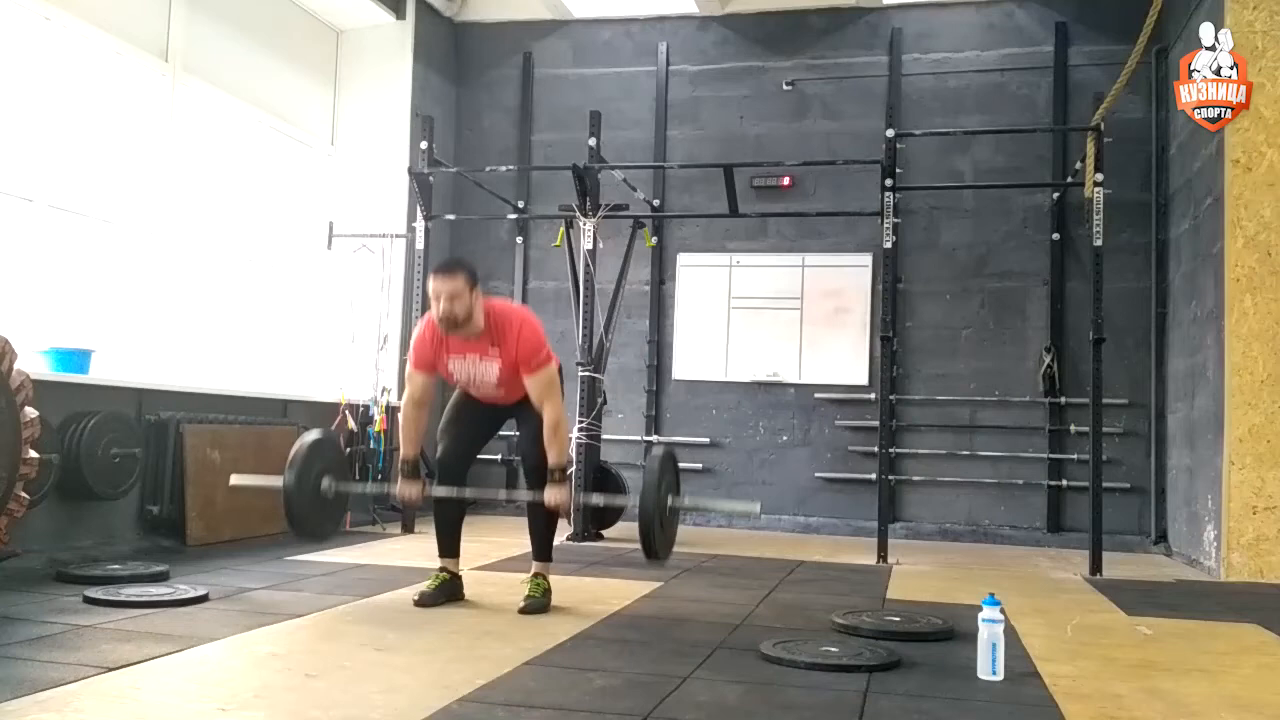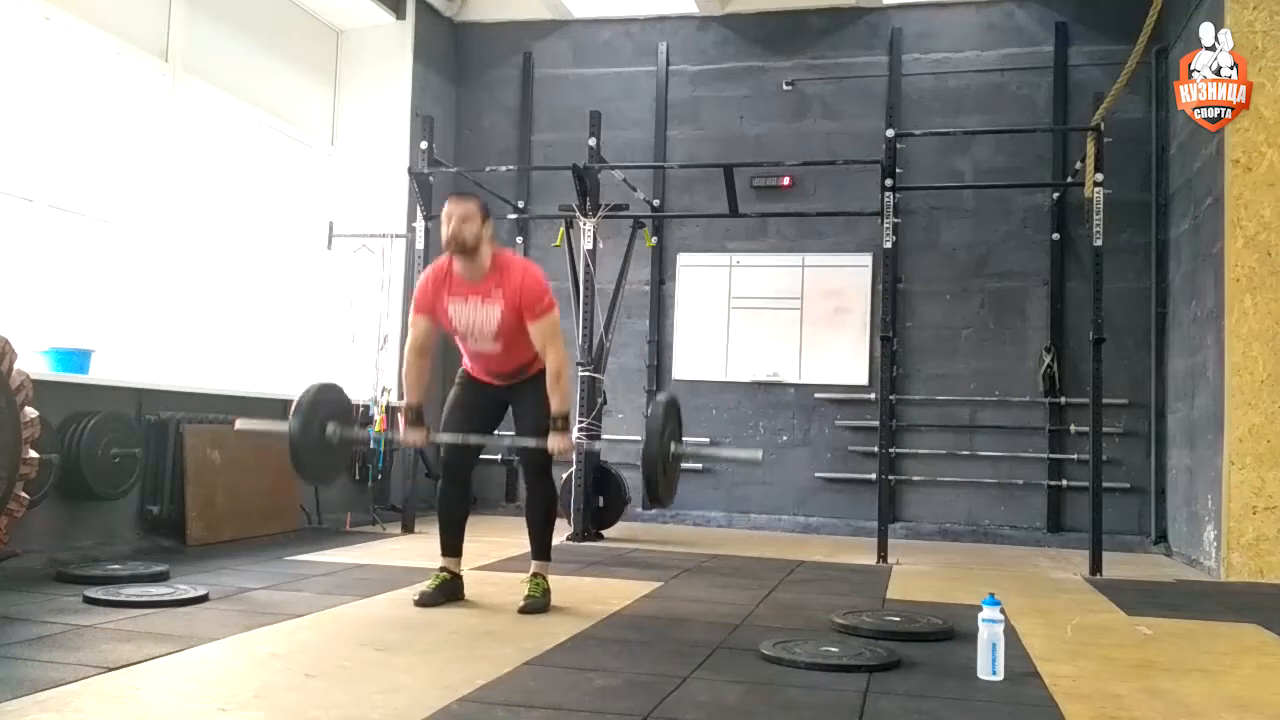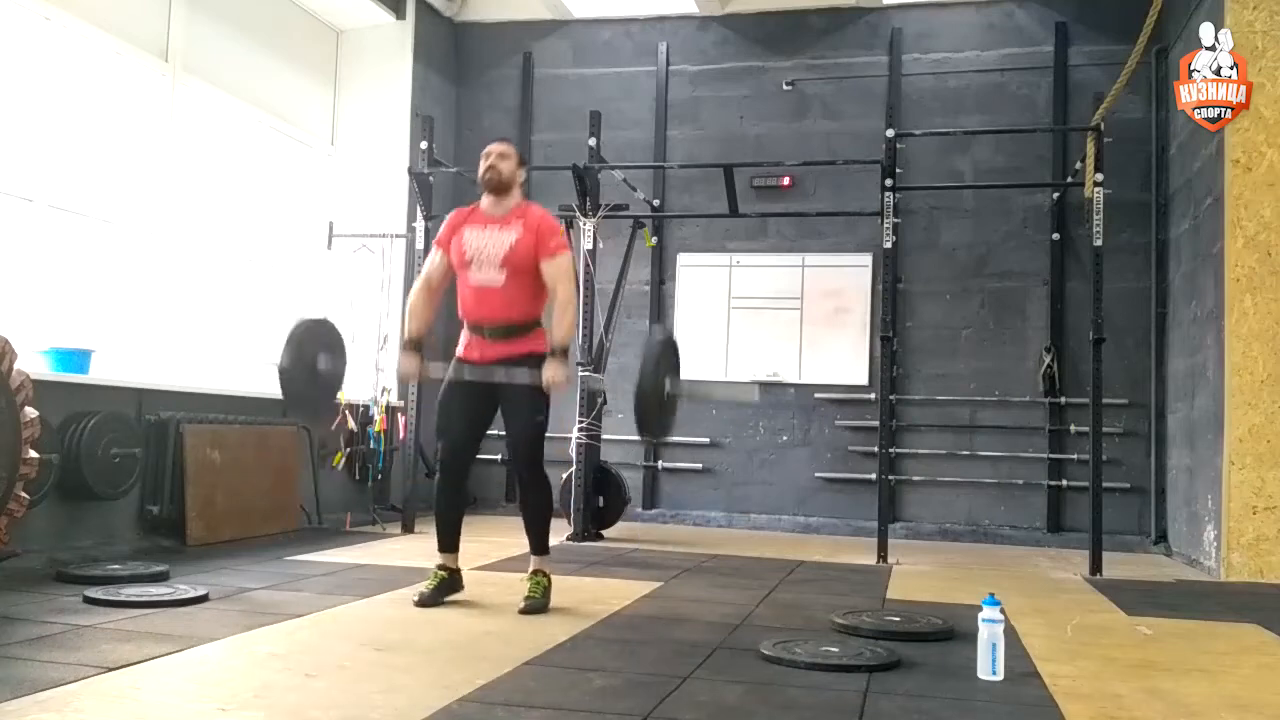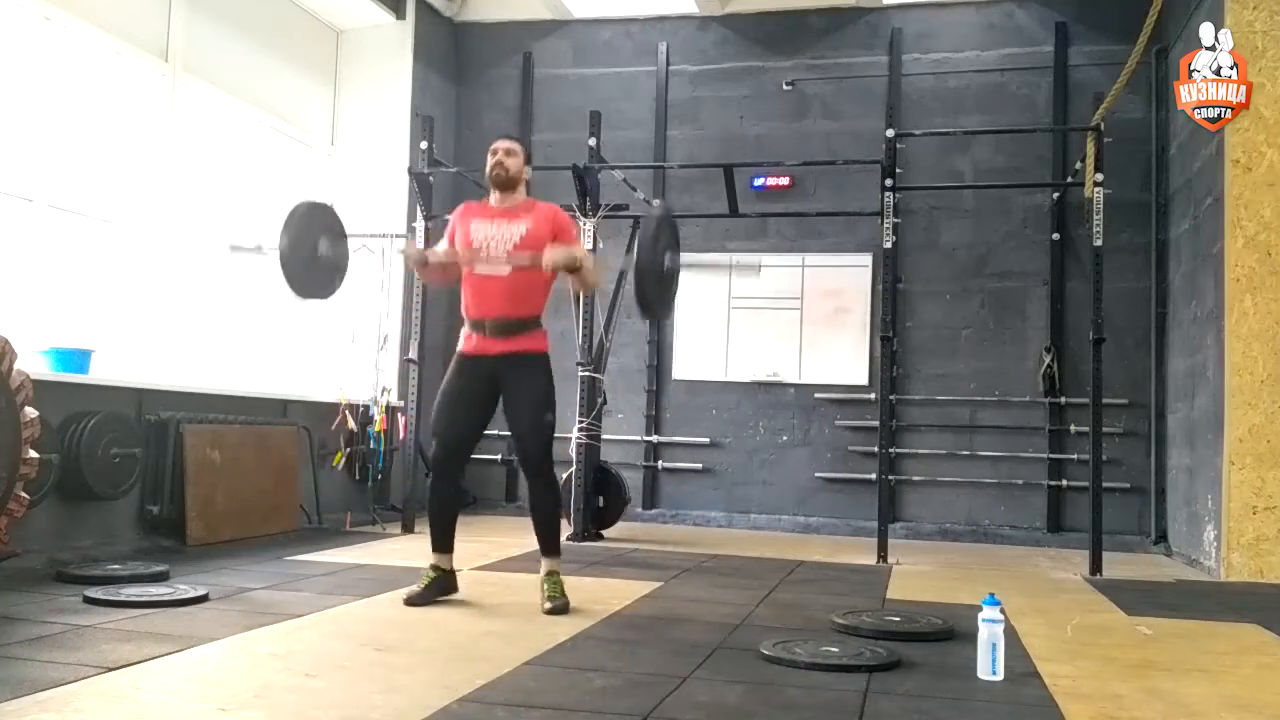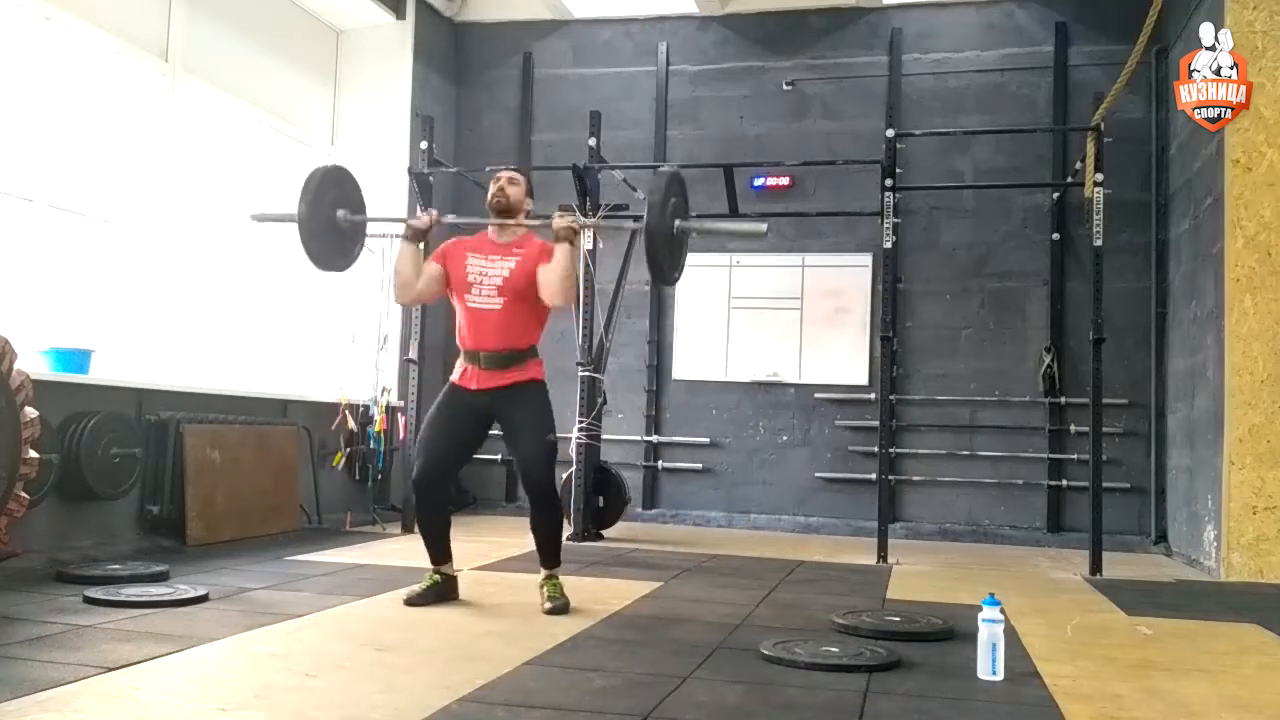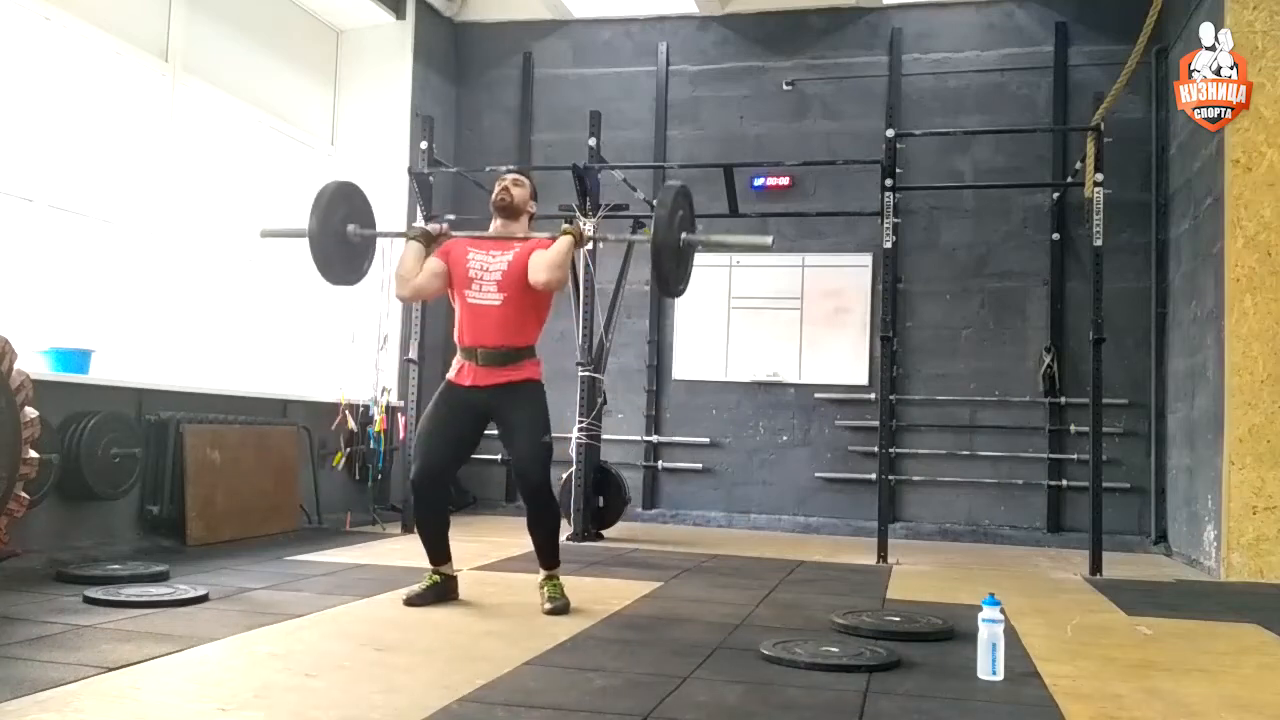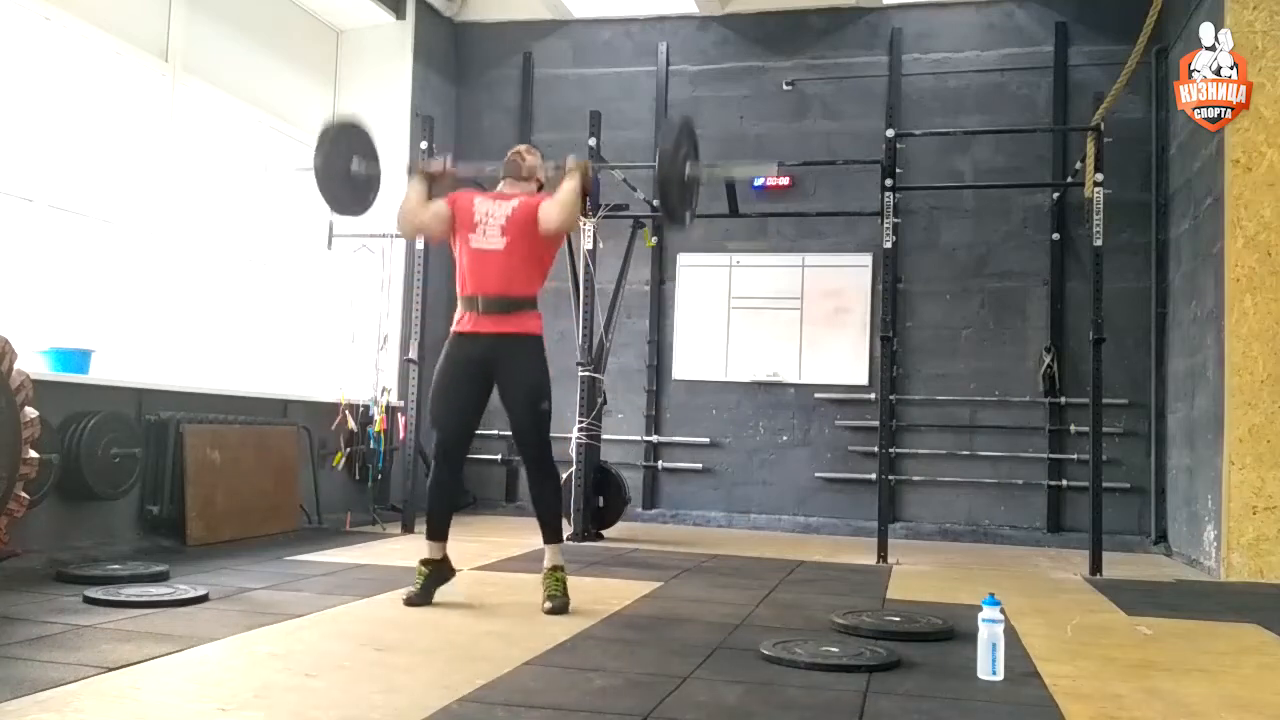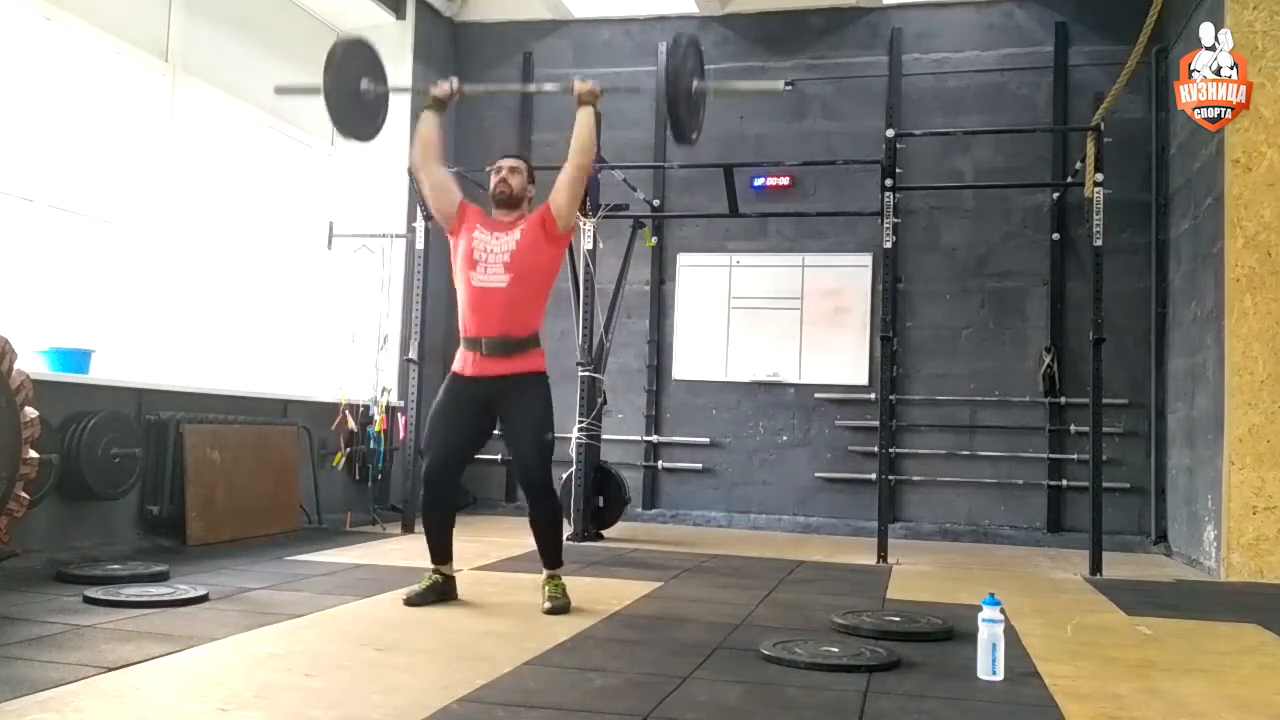
dt=0.2s
person 1, frame 1
left shoulder: (520, 328)
right shoulder: (428, 334)
left elbow: (550, 407)
right elbow: (414, 402)
left wrist: (558, 478)
right wrist: (408, 469)
left hip: (530, 394)
right hip: (477, 395)
left knee: (535, 474)
right knee: (446, 467)
left ankle: (540, 578)
right ankle: (449, 574)
person 1, frame 2
left shoulder: (523, 278)
right shoulder: (433, 280)
left elbow: (554, 356)
right elbow: (417, 351)
left wrist: (560, 425)
right wrist: (412, 415)
left hip: (529, 378)
right hip: (478, 376)
left knee: (536, 467)
right knee: (453, 463)
left ankle: (539, 576)
right ankle: (449, 572)
person 1, frame 3
left shoulder: (540, 224)
right shoulder: (457, 224)
left elbow: (564, 295)
right elbow: (427, 287)
left wrist: (559, 356)
right wrist: (412, 346)
left hip: (524, 358)
right hip: (470, 357)
left knee: (526, 462)
right knee: (451, 461)
left ankle: (539, 574)
right ankle: (447, 569)
person 1, frame 4
left shoulder: (549, 219)
right shoulder: (464, 216)
left elbow: (588, 280)
right elbow: (439, 269)
left wrist: (569, 259)
right wrist: (419, 260)
left hip: (525, 356)
right hip: (471, 353)
left knee: (536, 461)
right knee: (444, 458)
left ankle: (551, 572)
right ankle: (441, 569)
person 1, frame 5
left shoulder: (541, 250)
right shoulder: (455, 249)
left elbow: (560, 297)
right elbow: (406, 293)
left wrist: (564, 241)
right wrist: (412, 238)
left hip: (521, 385)
right hip: (466, 383)
left knee: (538, 479)
right knee: (426, 476)
left ankle: (550, 578)
right ankle: (442, 575)
person 1, frame 6
left shoulder: (537, 250)
right shoulder: (455, 249)
left elbow: (547, 278)
right elbow: (407, 289)
left wrist: (567, 240)
right wrist: (419, 243)
left hip: (518, 384)
right hip: (461, 382)
left knee: (534, 480)
right knee: (424, 477)
left ankle: (551, 578)
right ankle: (441, 574)
person 1, frame 7
left shoulder: (540, 207)
right shoulder: (464, 203)
left elbow: (559, 219)
right elbow: (409, 222)
left wrist: (574, 177)
right wrist: (423, 178)
left hip: (519, 339)
right hip: (466, 337)
left knee: (535, 450)
right knee: (446, 447)
left ankle: (553, 569)
right ankle: (435, 559)
person 1, frame 8
left shoulder: (546, 230)
right shoulder: (464, 224)
left elbow: (577, 166)
right elbow: (425, 165)
left wrist: (585, 108)
right wrist: (434, 108)
left hip: (523, 377)
right hip: (467, 376)
left knee: (535, 480)
right knee: (436, 475)
left ankle: (553, 579)
right ankle: (441, 576)
